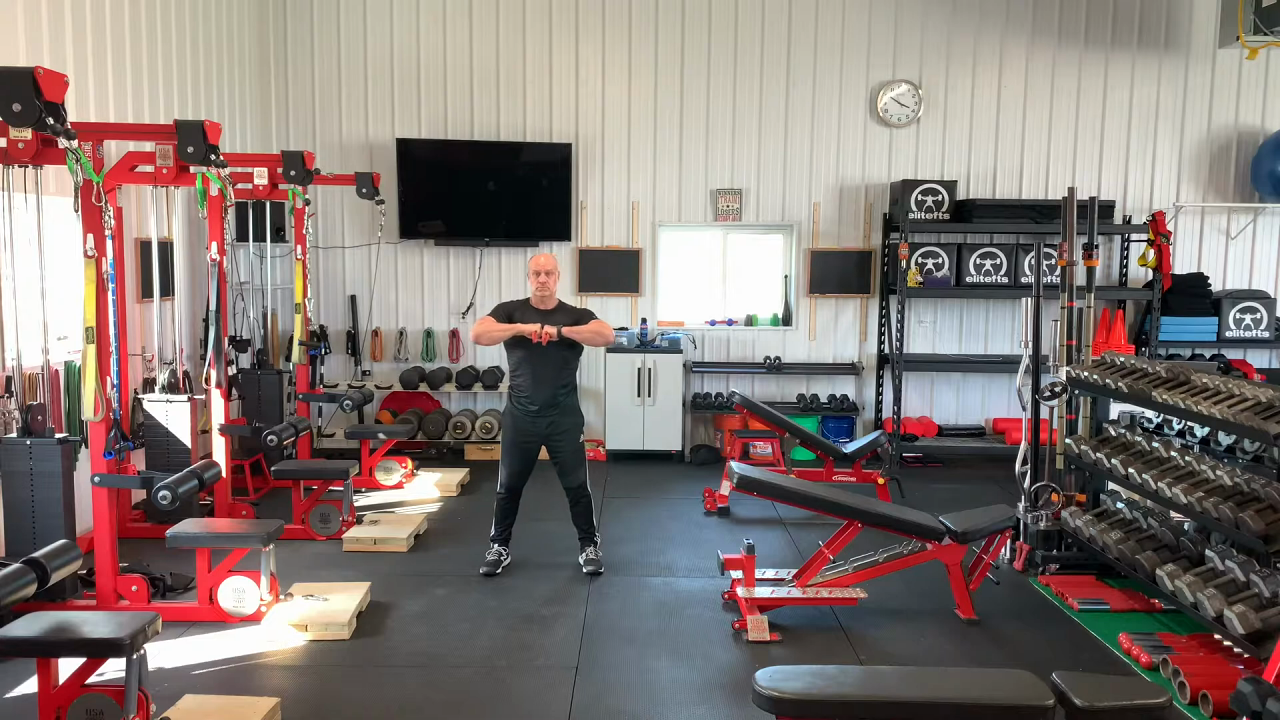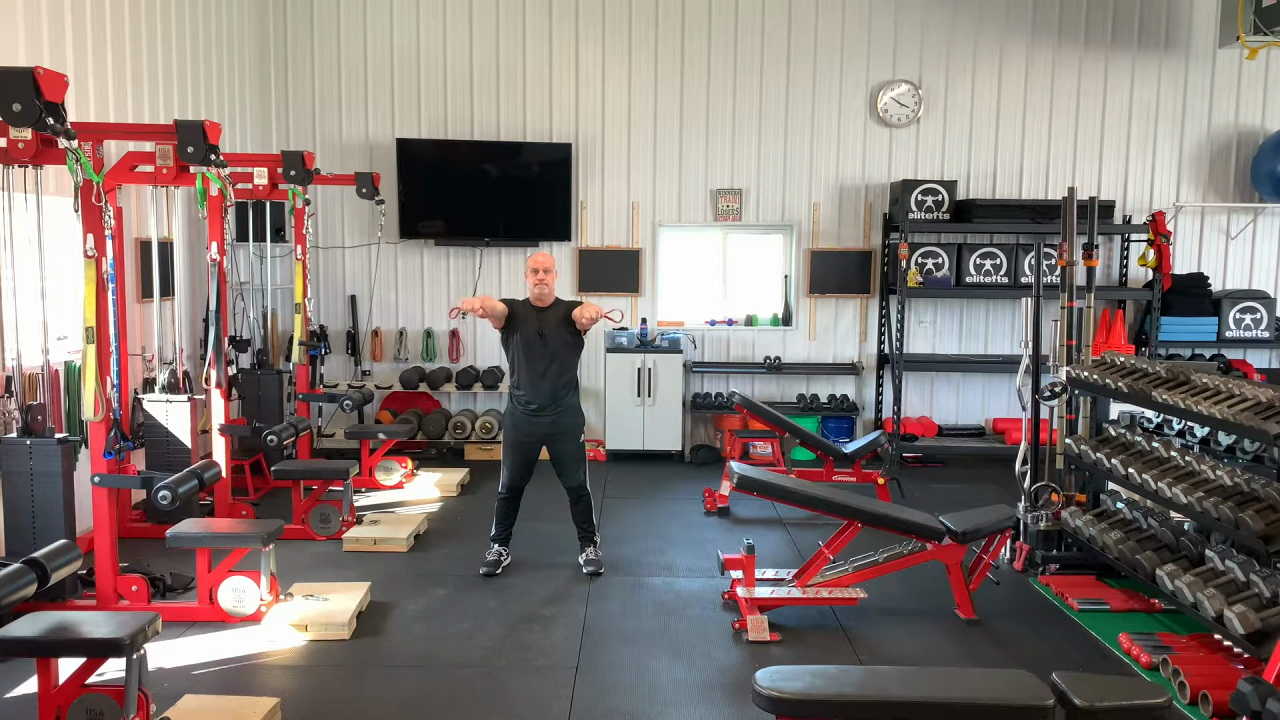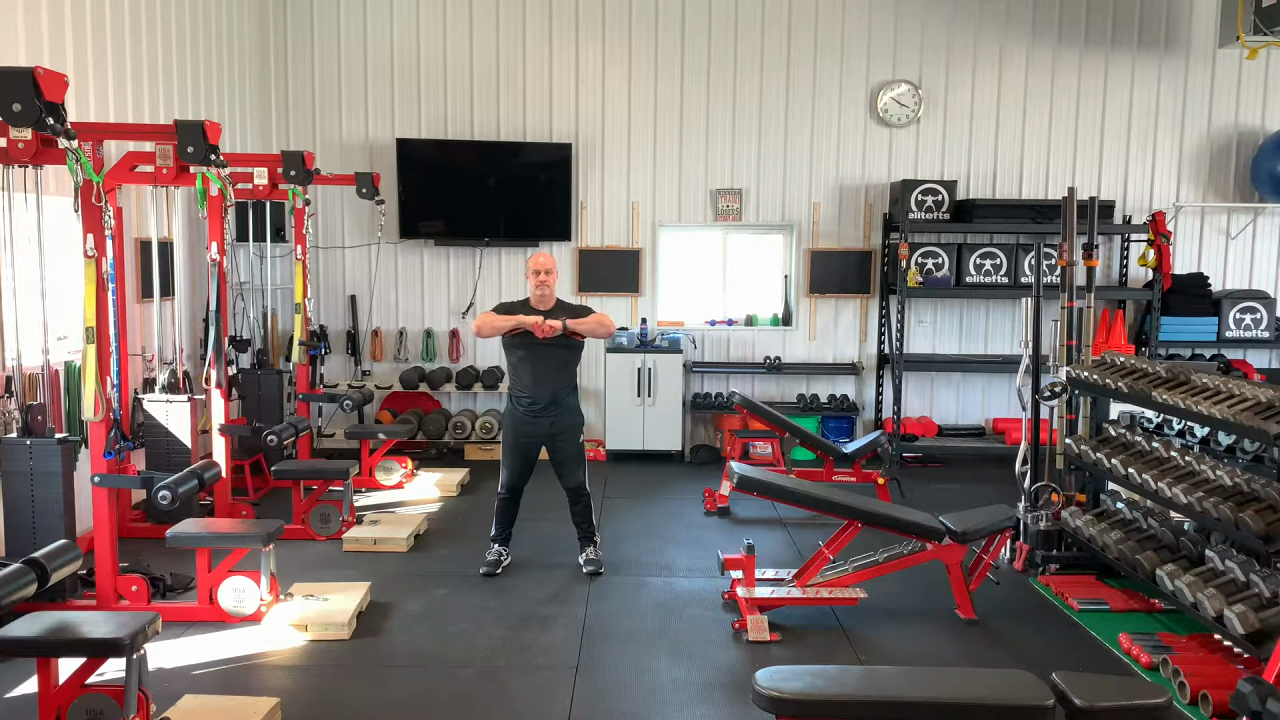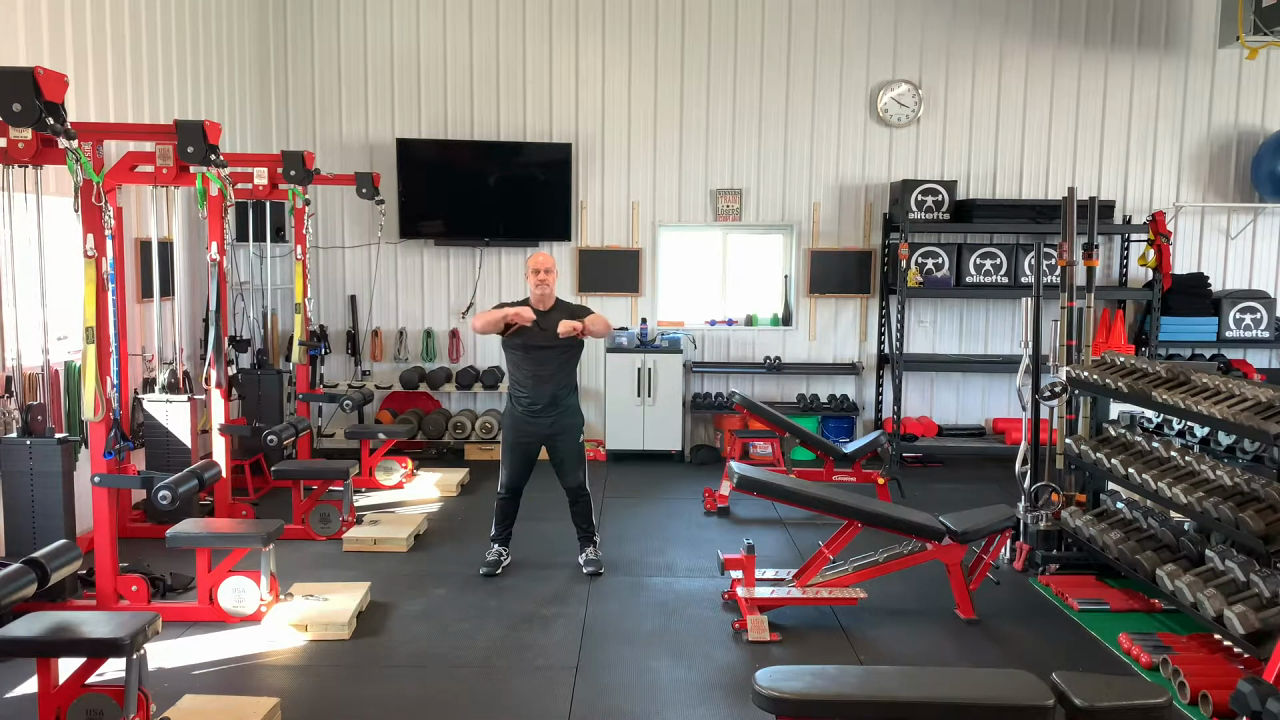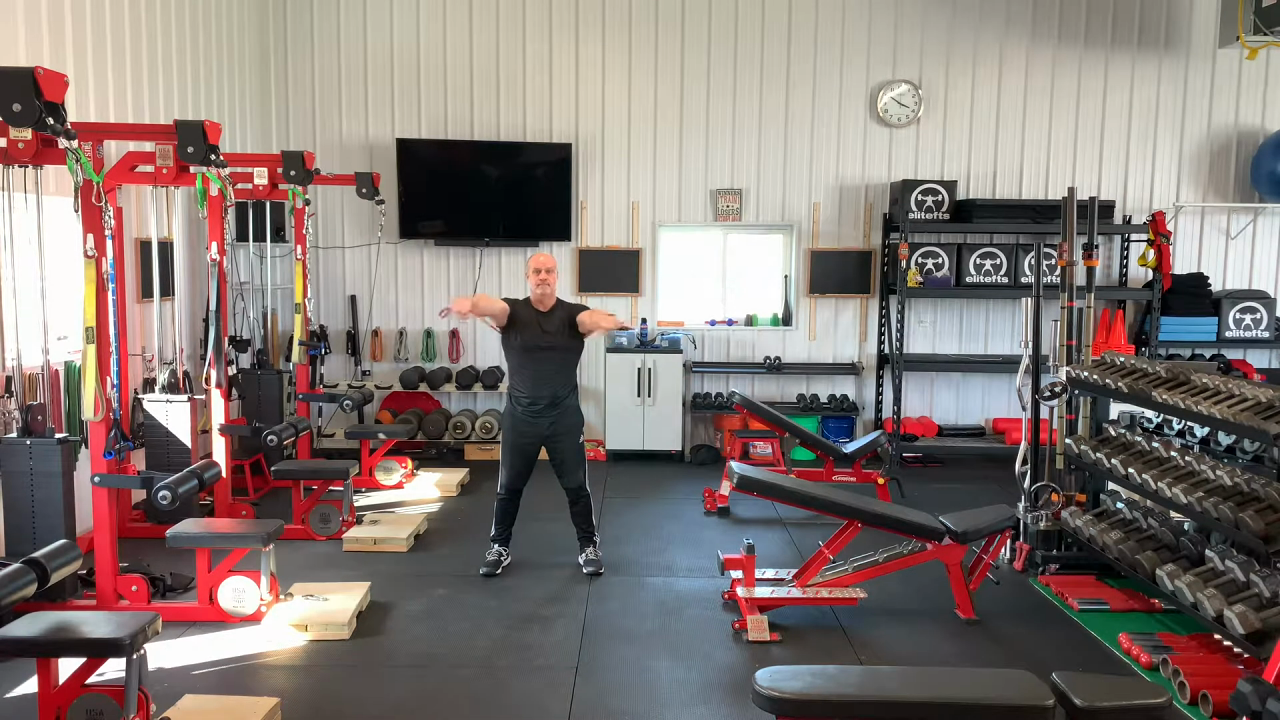
dt=1s
person 1, frame 1
left shoulder: (576, 316)
right shoulder: (511, 311)
left elbow: (607, 335)
right elbow: (477, 334)
left wrist: (559, 330)
right wrist: (522, 328)
left hip: (564, 418)
right hip: (520, 417)
left knee: (577, 486)
right knee: (508, 486)
left ankle: (589, 546)
right ankle: (499, 547)
person 1, frame 2
left shoulder: (570, 311)
right shoulder: (513, 311)
left elbow: (585, 312)
right elbow: (493, 307)
left wrist: (591, 312)
right wrist: (478, 304)
left hip: (565, 417)
right hip: (521, 417)
left knee: (577, 486)
right knee: (510, 487)
left ankle: (588, 546)
right ankle: (499, 547)
person 1, frame 3
left shoulder: (574, 313)
right shoulder: (510, 311)
left elbow: (608, 327)
right elbow: (479, 327)
left wrist: (564, 324)
right wrist: (523, 320)
left hip: (565, 418)
right hip: (520, 418)
left knee: (576, 487)
right knee: (509, 487)
left ankle: (589, 547)
right ankle: (499, 548)
person 1, frame 4
left shoulder: (573, 311)
right shoulder: (511, 312)
left elbow: (603, 327)
right elbow: (479, 325)
left wrist: (580, 324)
right wrist: (507, 313)
left hip: (565, 417)
right hip: (520, 417)
left knee: (577, 486)
right knee: (509, 487)
left ankle: (589, 547)
right ankle: (499, 548)
person 1, frame 5
left shoulder: (573, 312)
right shoulder: (512, 310)
left elbow: (593, 318)
right elbow: (488, 306)
left wrist: (607, 319)
right wrist: (468, 303)
left hip: (564, 417)
right hip: (520, 417)
left knee: (576, 486)
right knee: (509, 487)
left ankle: (589, 547)
right ankle: (499, 547)
